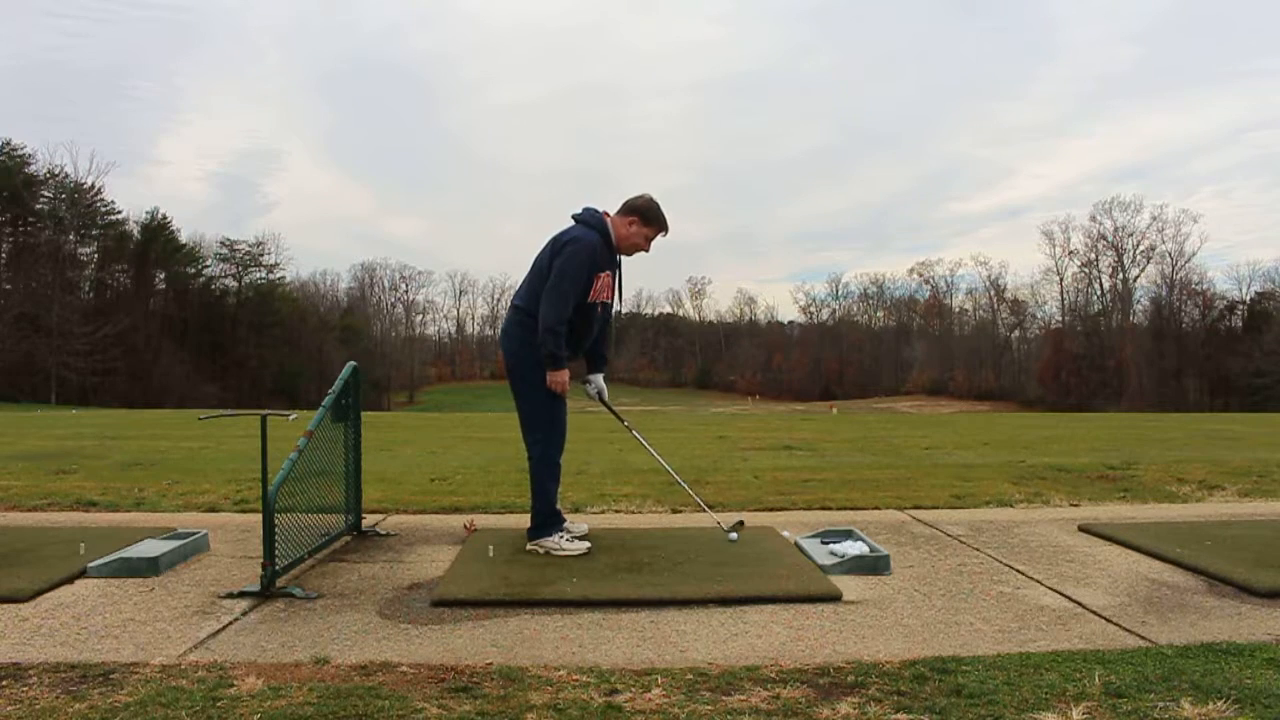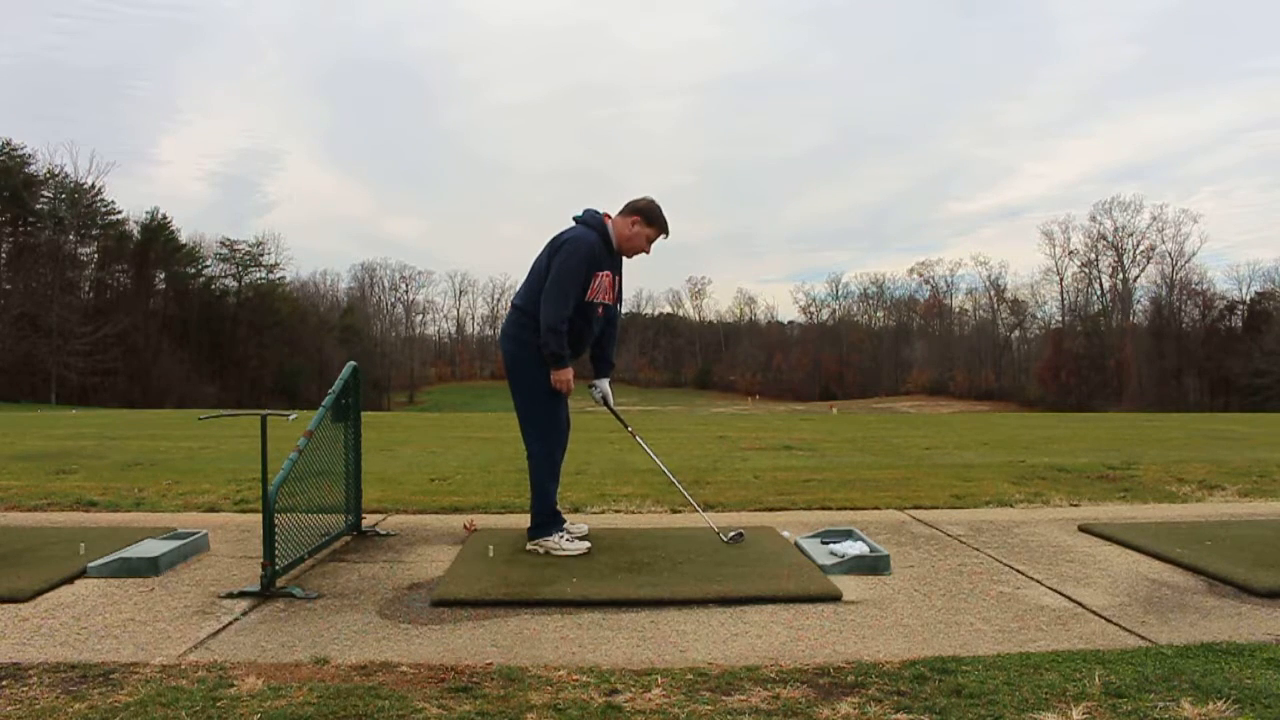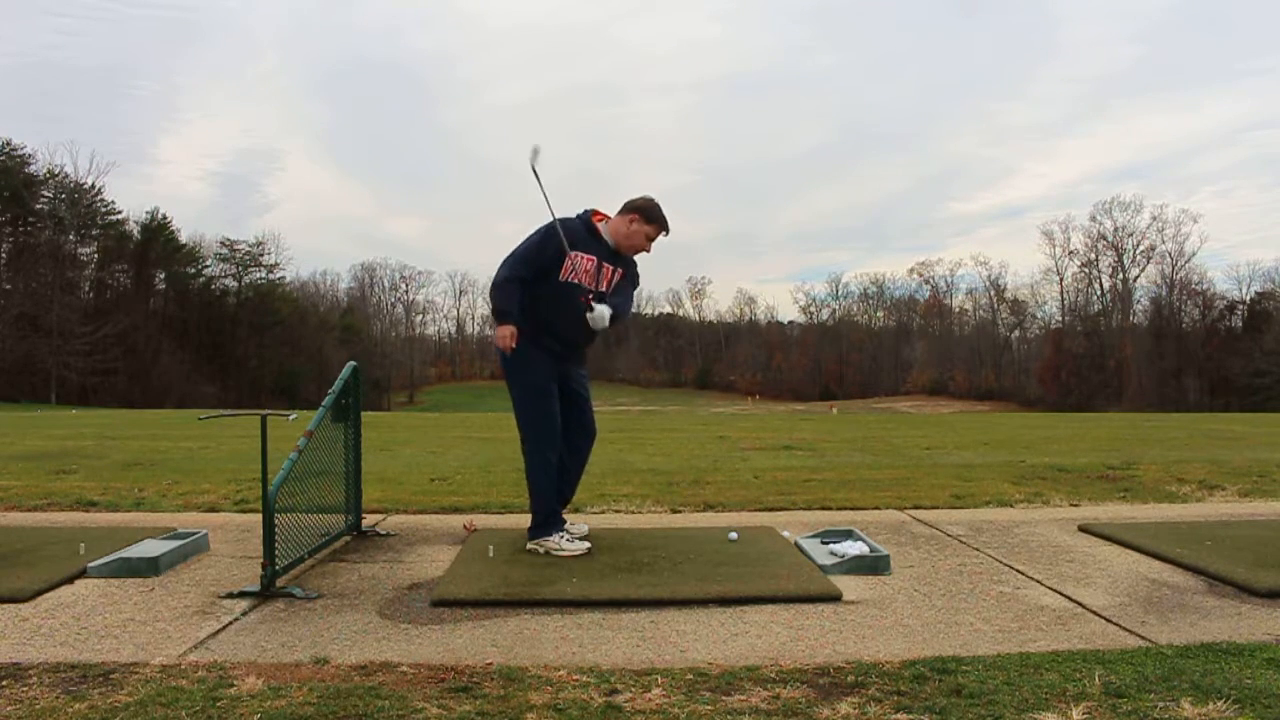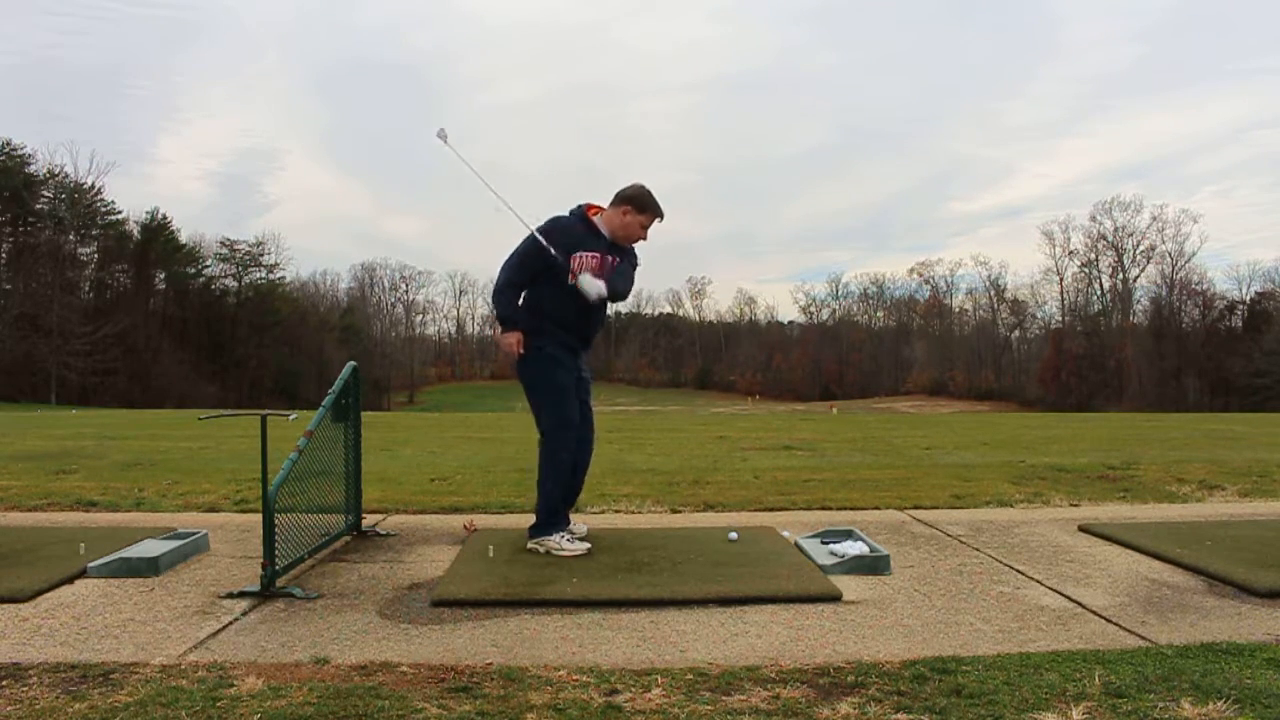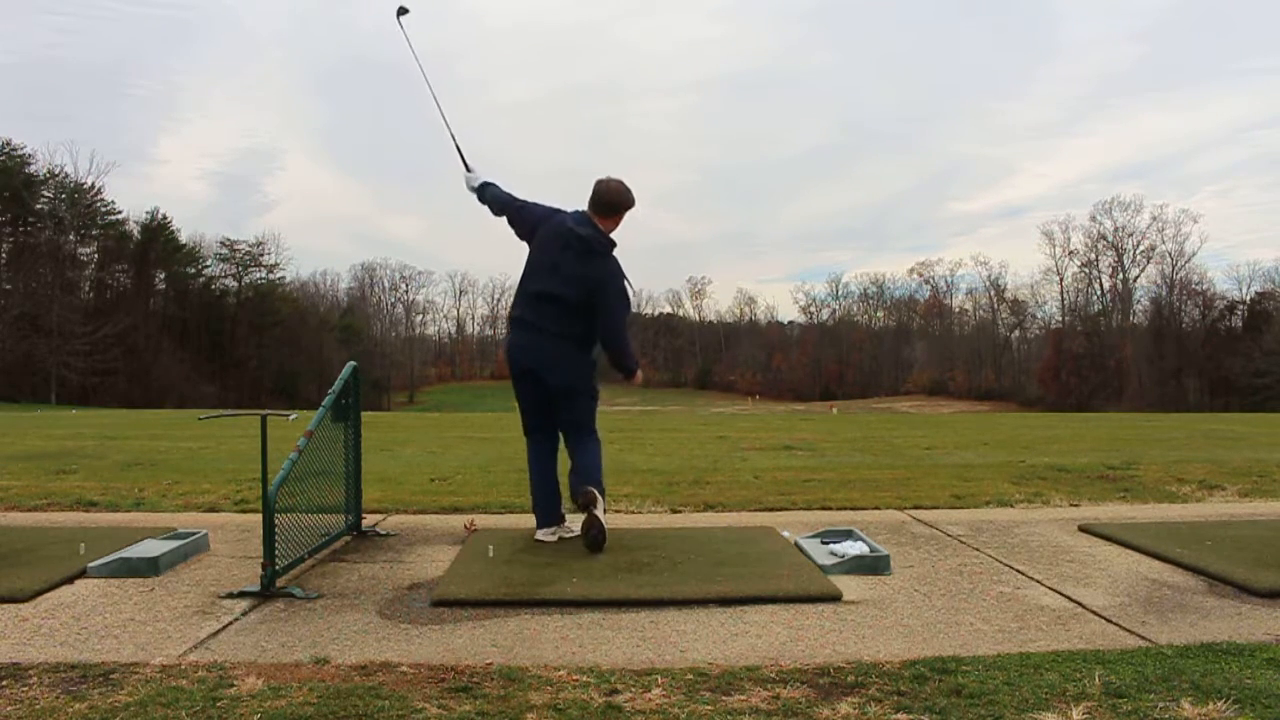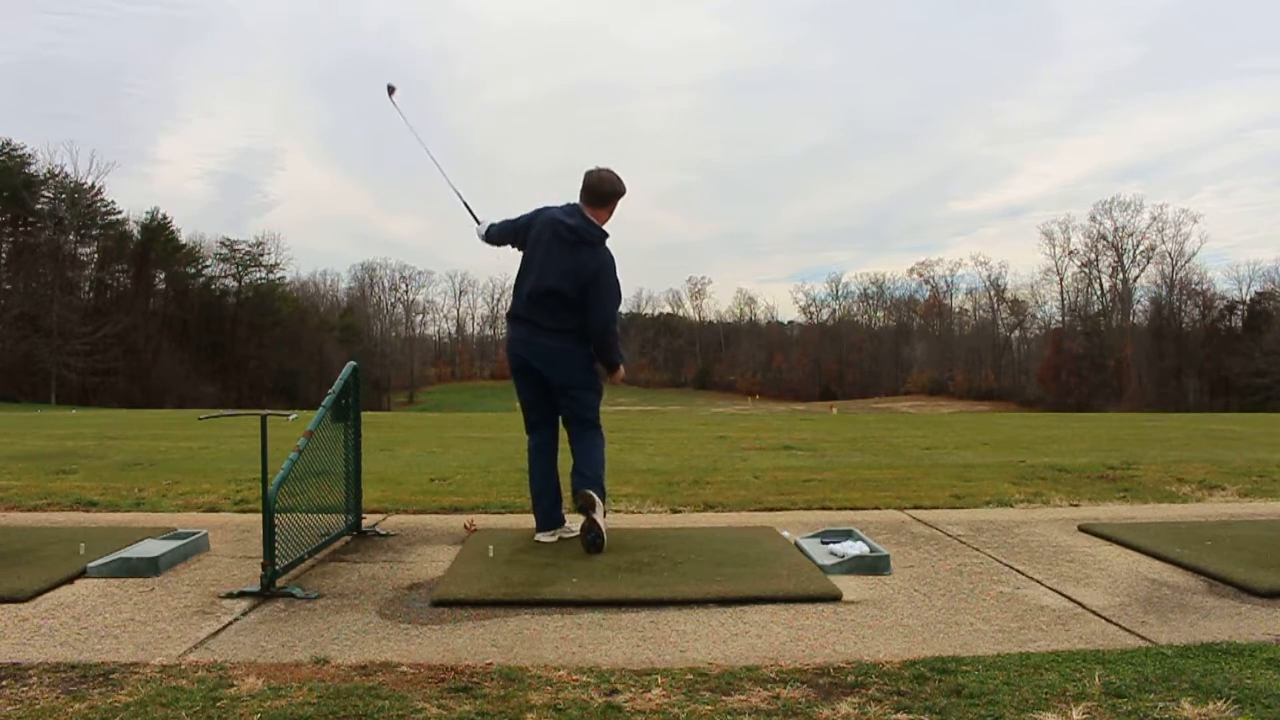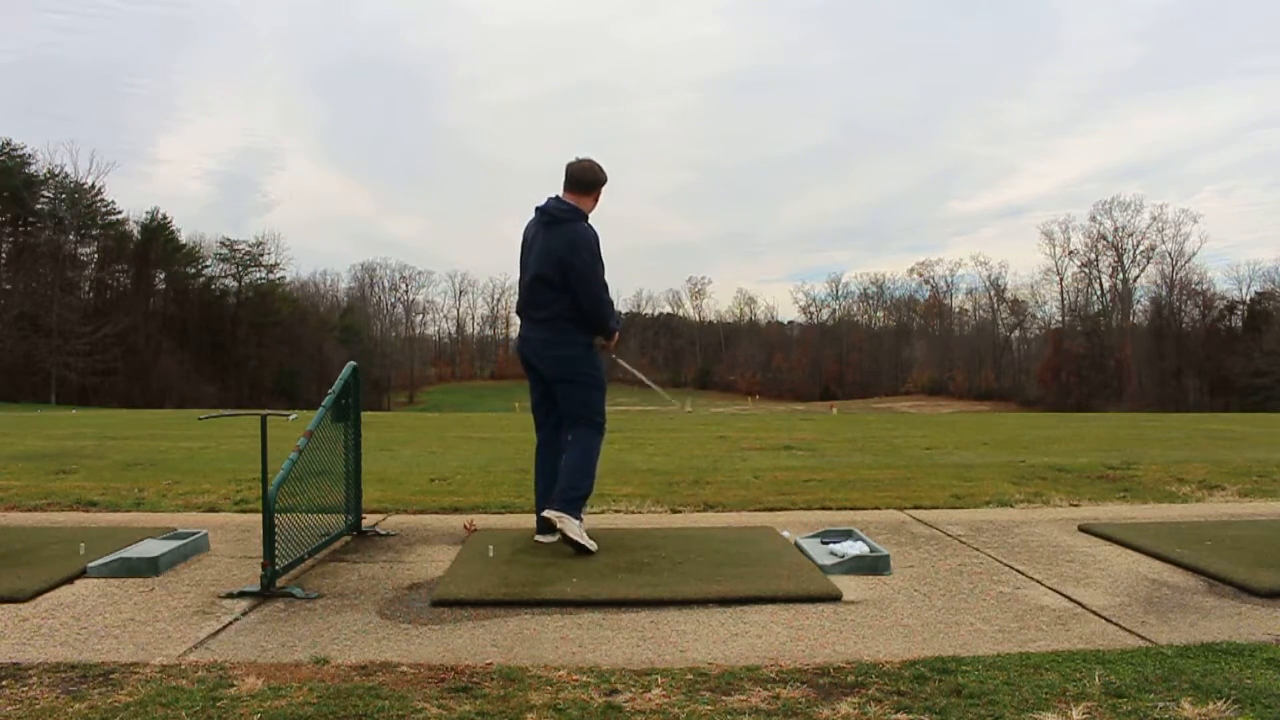
dt=0.7s
person 1, frame 1
left shoulder: (607, 253)
right shoulder: (583, 244)
left elbow: (600, 316)
right elbow: (554, 305)
left wrist: (596, 369)
right wrist: (557, 364)
left hip: (546, 350)
right hip: (530, 345)
left knee: (552, 435)
right knee: (546, 437)
left ankle: (550, 519)
right ankle: (543, 532)
person 1, frame 2
left shoulder: (612, 258)
right shoulder: (582, 244)
left elbow: (607, 319)
right elbow: (554, 304)
left wrist: (602, 373)
right wrist: (560, 361)
left hip: (548, 351)
right hip: (529, 345)
left knee: (557, 433)
right knee: (545, 436)
left ankle: (549, 518)
right ankle: (543, 531)
person 1, frame 3
left shoulder: (626, 267)
right shoulder: (563, 233)
left elbow: (621, 303)
right elbow: (513, 269)
left wrist: (607, 313)
right wrist: (504, 318)
left hip: (569, 356)
right hip: (528, 348)
left knee: (580, 433)
right knee: (543, 437)
left ankle: (552, 515)
right ankle: (543, 530)
person 1, frame 4
left shoulder: (623, 254)
right shoulder: (560, 231)
left elbow: (620, 287)
right elbow: (513, 271)
left wrist: (602, 287)
right wrist: (509, 324)
left hip: (574, 353)
right hip: (542, 349)
left knee: (580, 436)
right knee: (561, 434)
left ankle: (556, 517)
right ankle: (546, 529)
person 1, frame 5
left shoulder: (549, 223)
right shoulder: (606, 268)
left elbow: (508, 205)
right elbow: (612, 330)
left wrist: (480, 185)
right wrist: (631, 370)
left hip: (522, 345)
right hip: (566, 356)
left knee: (540, 434)
right knee: (582, 432)
left ankle: (548, 520)
right ankle: (590, 491)
person 1, frame 6
left shoulder: (543, 221)
right shoulder: (598, 257)
left elbow: (506, 231)
right elbow: (602, 322)
left wrist: (488, 232)
right wrist: (614, 363)
left hip: (522, 342)
right hip: (566, 351)
left knee: (540, 432)
right knee: (585, 429)
left ankle: (547, 521)
right ankle: (591, 492)
person 1, frame 7
left shoulder: (535, 226)
right shoulder: (580, 234)
right elbow: (593, 295)
right wrist: (610, 329)
left hip: (533, 338)
right hip: (567, 344)
left knee: (550, 429)
right knee: (587, 426)
left ankle: (547, 518)
right ankle: (564, 510)
